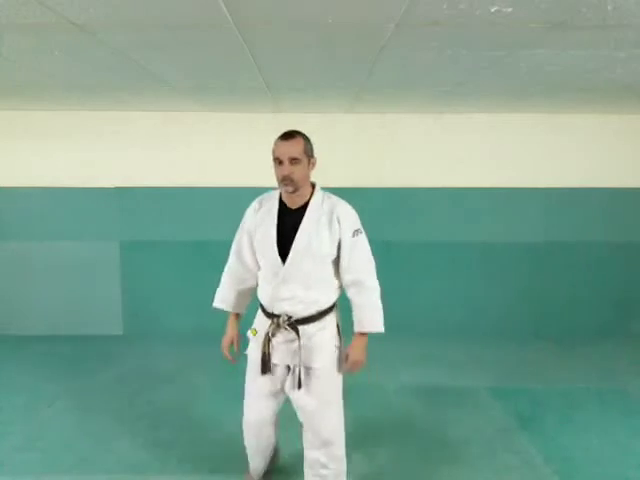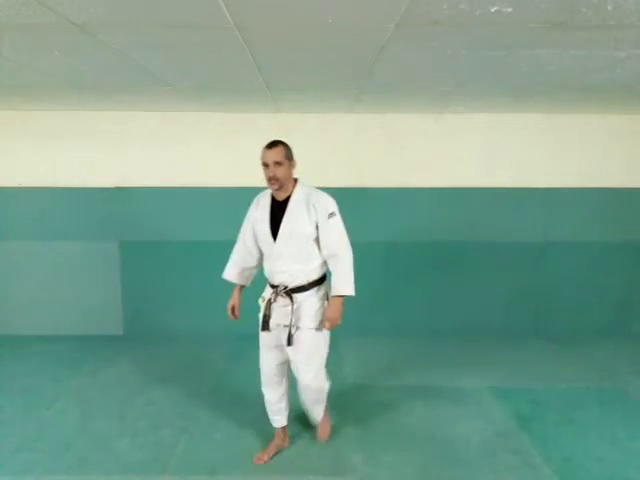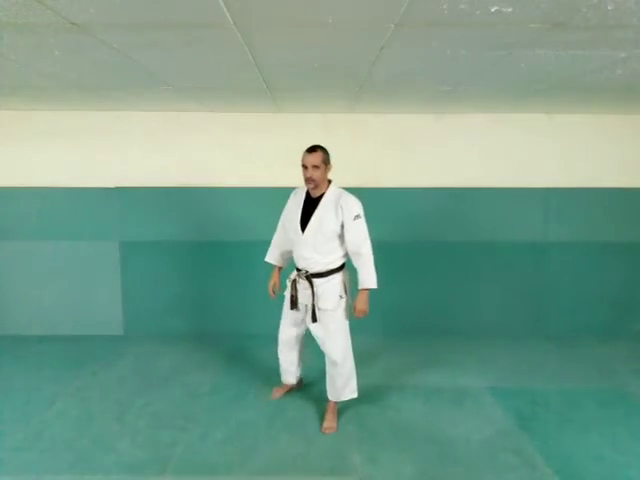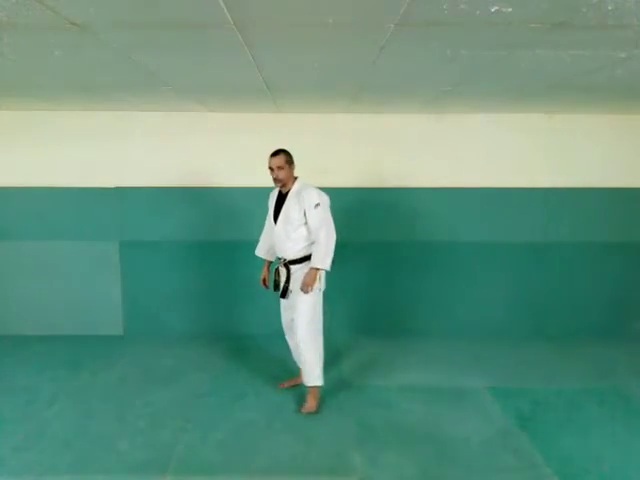
dt=0.7s
person 1, frame 1
left shoulder: (338, 213)
right shoulder: (259, 210)
left elbow: (361, 277)
right elbow: (241, 267)
left wrist: (360, 337)
right wrist: (232, 320)
left hip: (317, 334)
right hip: (268, 330)
left knee: (324, 425)
right knee: (256, 415)
person 1, frame 2
left shoulder: (319, 202)
right shoulder: (260, 204)
left elbow: (339, 253)
right elbow: (247, 249)
left wrist: (337, 300)
right wrist: (237, 291)
left hip: (310, 301)
right hip: (274, 300)
left knee: (309, 374)
right knee: (271, 372)
left ankle: (321, 414)
right ankle: (281, 435)
person 1, frame 3
left shoulder: (346, 203)
right shoulder: (296, 197)
left elbow: (361, 249)
right elbow: (284, 235)
left wrist: (363, 293)
right wrist: (276, 271)
left hip: (329, 285)
right hip: (299, 282)
left knee: (335, 347)
right knee: (288, 336)
left ankle: (333, 406)
right ankle: (291, 380)
person 1, frame 4
left shoulder: (310, 196)
right shoulder: (275, 196)
left elbow: (325, 235)
left wrist: (314, 271)
right wrist: (267, 266)
left hip: (306, 271)
right hip: (285, 271)
left knee: (306, 329)
right knee: (290, 326)
left ankle: (314, 389)
right ankle: (304, 373)
